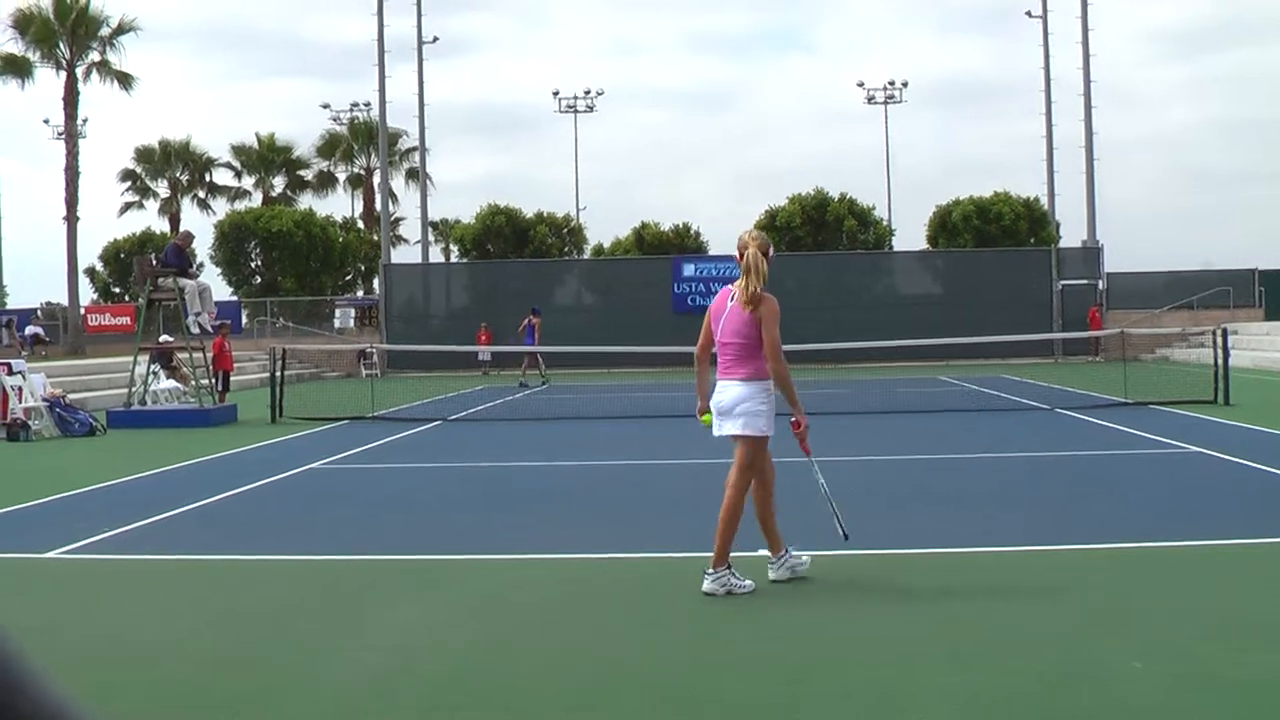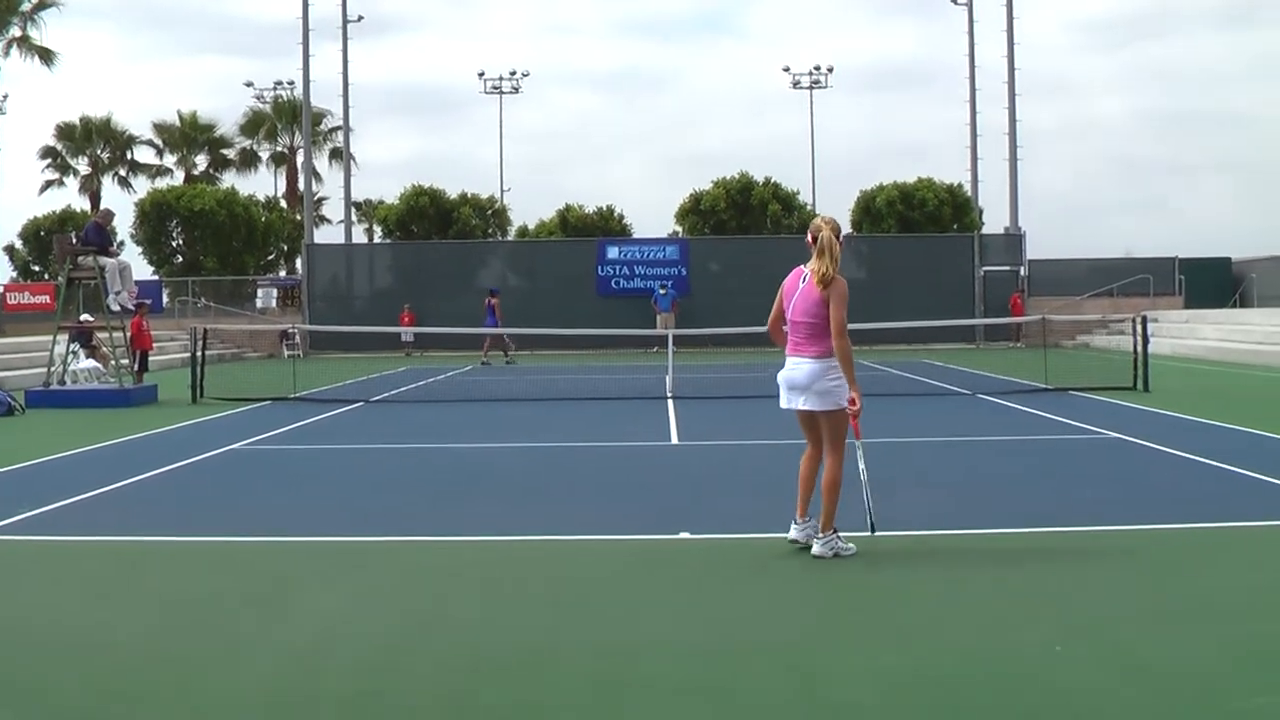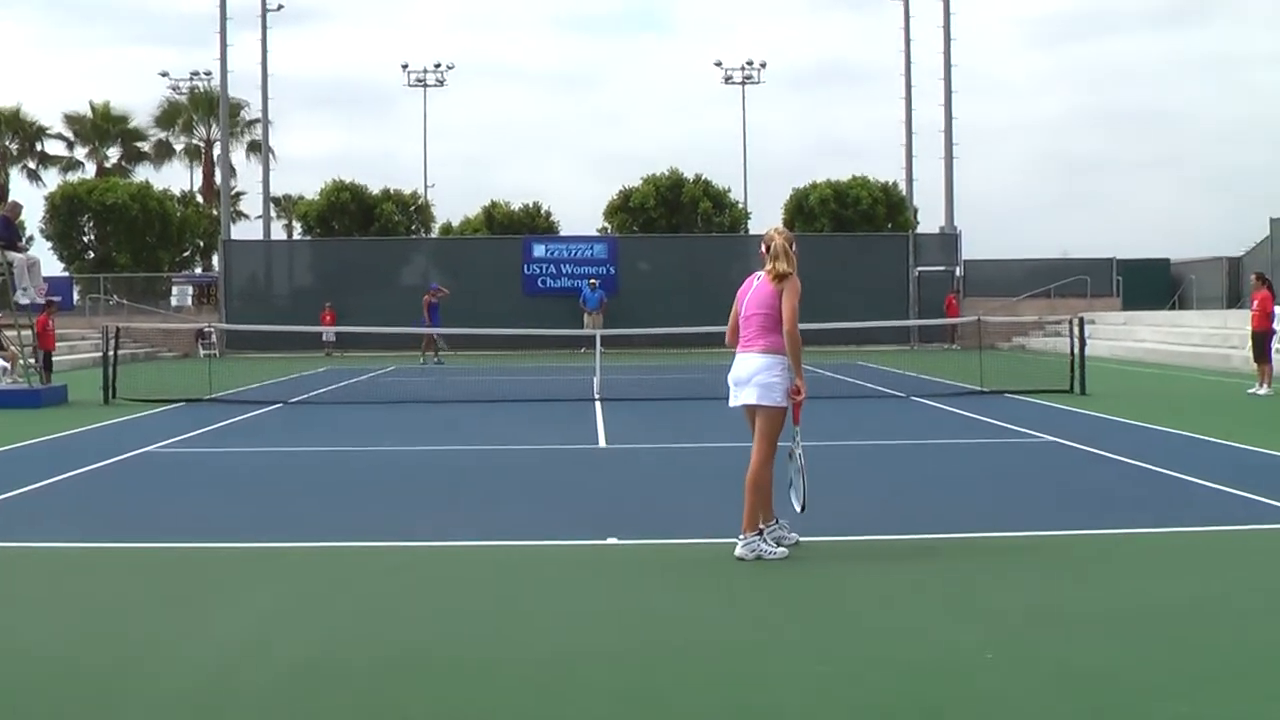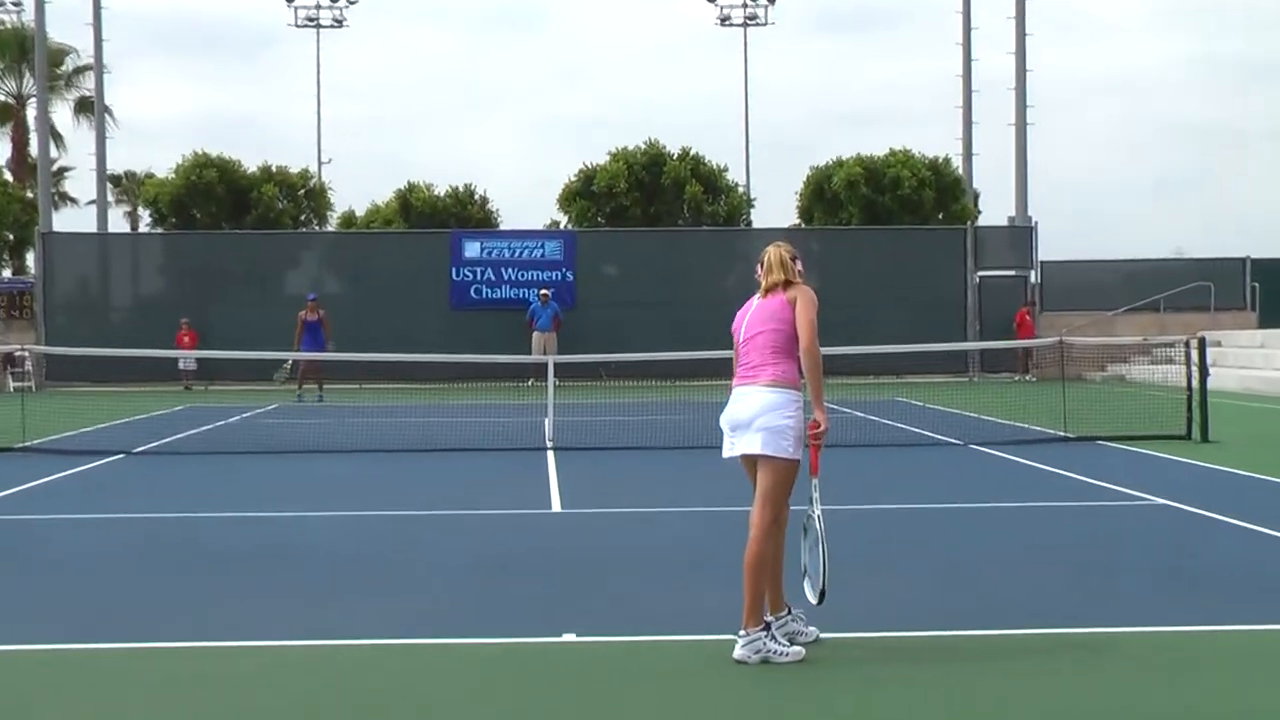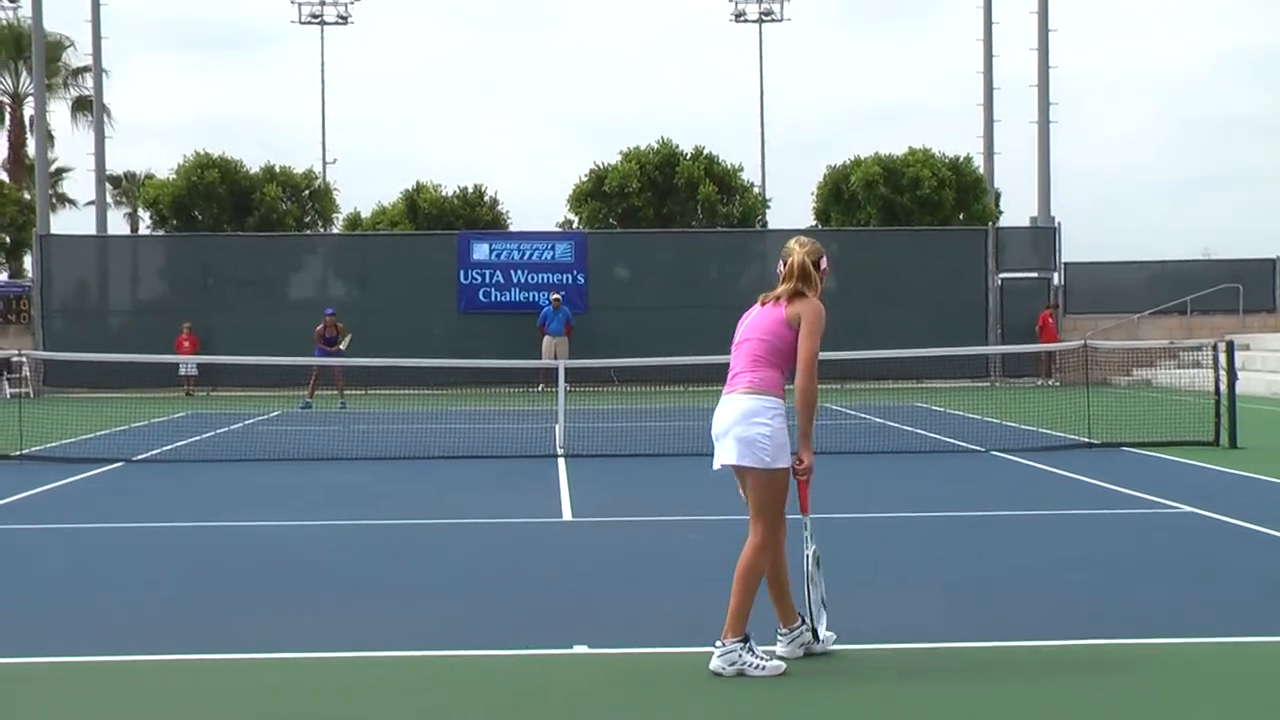
dt=1s
person 1, frame 1
left shoulder: (720, 298)
right shoulder: (765, 303)
left elbow: (701, 355)
right elbow: (775, 364)
left wrist: (703, 398)
right wrist: (798, 410)
left hip: (725, 393)
right hip: (751, 395)
left knee: (764, 477)
right knee: (739, 486)
left ankle: (779, 557)
right ankle: (718, 571)
person 1, frame 2
left shoulder: (792, 278)
right shoulder: (834, 284)
left elbow: (773, 327)
right elbow: (839, 340)
right wrist: (853, 387)
left hip: (793, 371)
right hip: (823, 371)
left knee: (814, 448)
right knee: (833, 454)
left ankle: (801, 523)
right ankle: (826, 537)
person 1, frame 3
left shoulder: (749, 283)
right shoulder: (788, 281)
left elbow: (730, 338)
right elbow: (789, 329)
right wrist: (798, 375)
left hip: (742, 366)
right hip: (769, 367)
left knee: (765, 451)
right knee: (762, 454)
left ankle: (769, 524)
right ankle: (749, 537)
person 1, frame 4
left shoulder: (746, 308)
right shoulder: (800, 292)
right elbow: (808, 345)
right wrist: (819, 407)
left hip: (739, 403)
right hip: (775, 403)
left knee: (774, 516)
right knee: (765, 521)
person 1, frame 5
left shoulder: (761, 306)
right shoulder: (810, 307)
right elbow: (805, 380)
right wrist: (805, 447)
left hip: (730, 411)
right hip: (757, 413)
left knee: (772, 528)
right knee: (764, 534)
